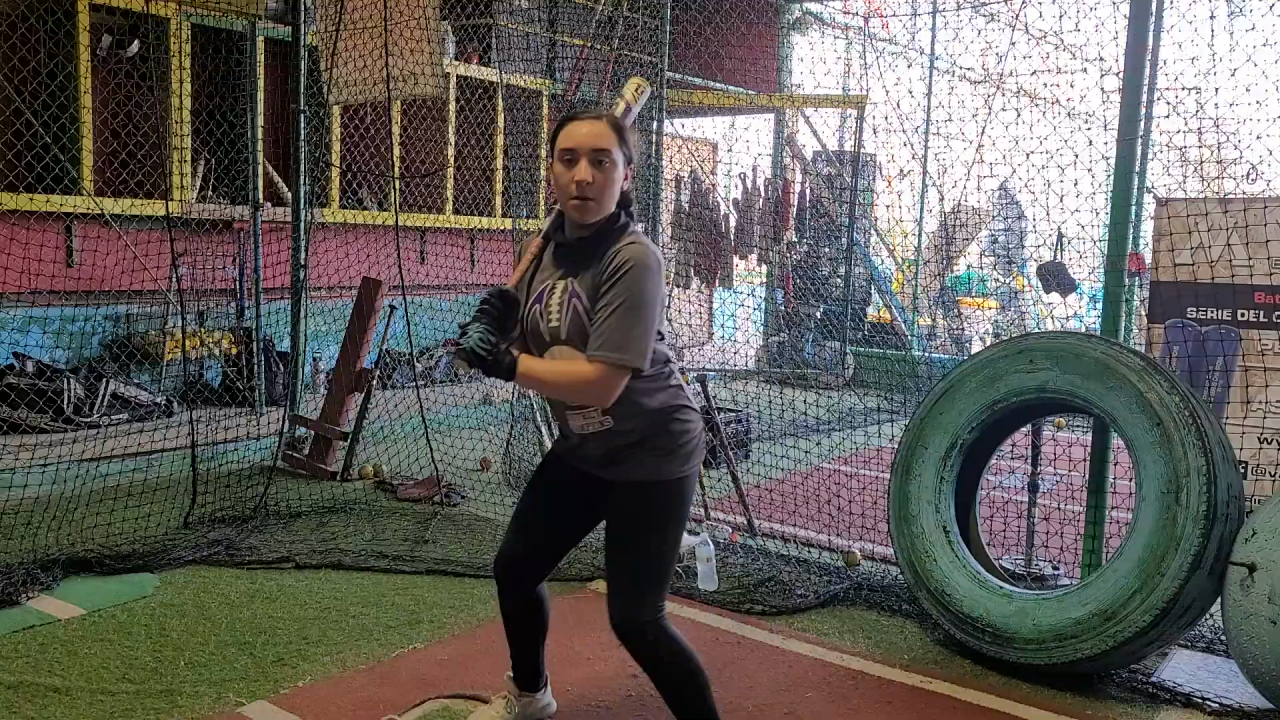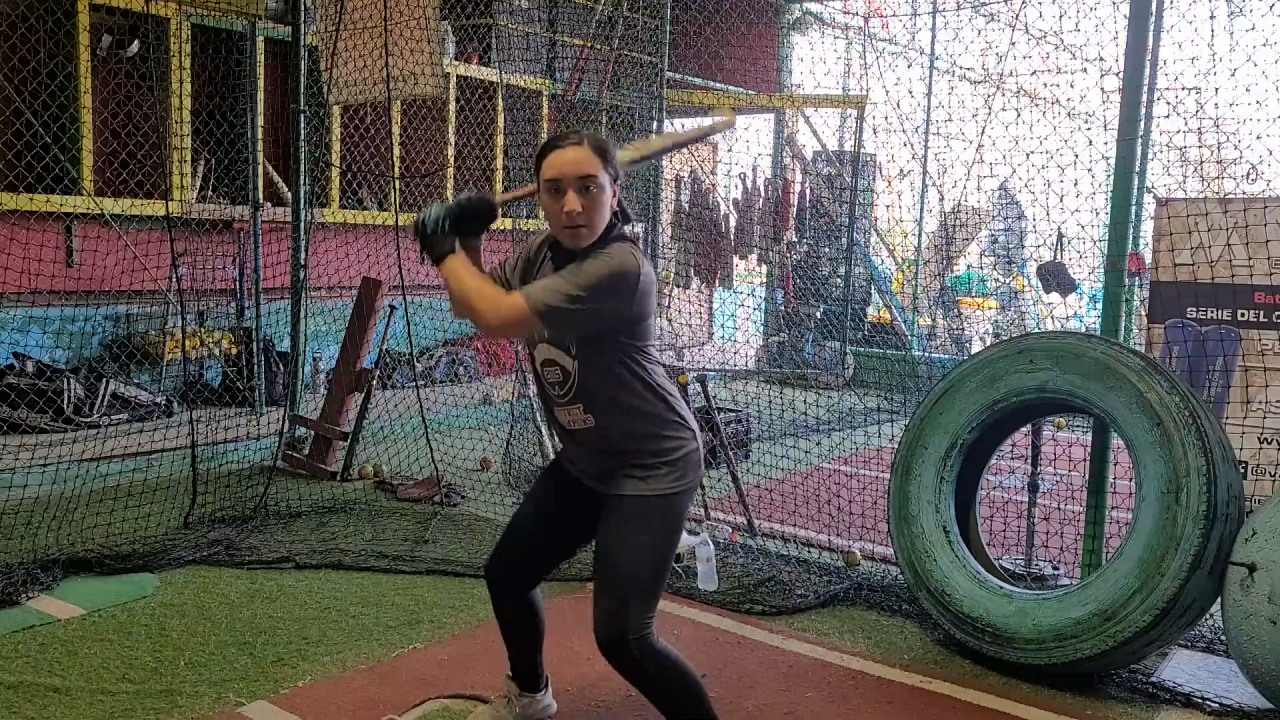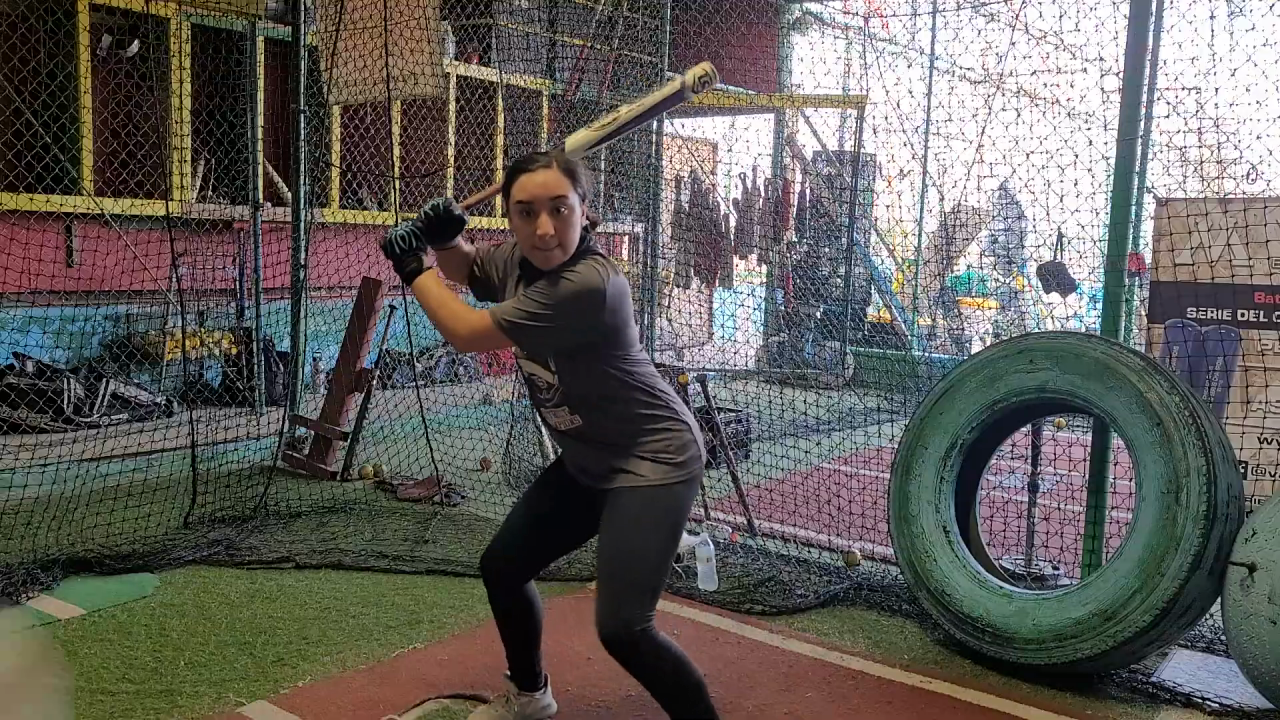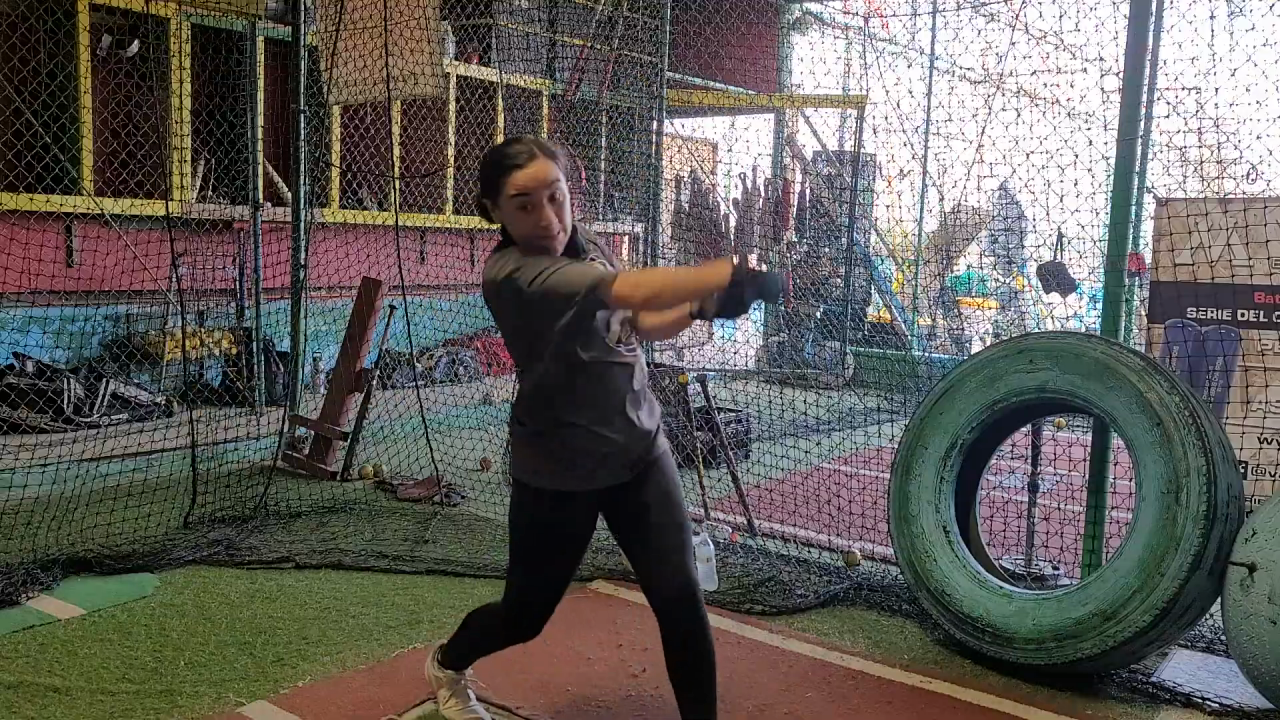
dt=0.5s
person 1, frame 1
left shoulder: (632, 261)
right shoulder: (548, 246)
left elbow: (601, 384)
right elbow: (537, 351)
left wrist: (505, 363)
right wrist: (501, 328)
left hip: (652, 454)
right hip: (579, 450)
left knee: (635, 619)
right knee: (515, 570)
person 1, frame 2
left shoulder: (620, 269)
right shoulder: (545, 252)
left elbow: (496, 316)
right elbow: (486, 298)
left wrist: (442, 245)
right wrist: (465, 236)
left hip: (651, 467)
right hip: (584, 460)
left knee: (622, 635)
right knee: (505, 574)
person 1, frame 3
left shoulder: (589, 285)
right shoulder: (526, 262)
left elbow: (467, 332)
right elbow: (474, 277)
left wrist: (413, 263)
right wrist: (443, 240)
left hip: (654, 461)
right hip: (586, 462)
left knee: (621, 628)
right knee: (501, 569)
person 1, frame 4
left shoulder: (585, 245)
right shoulder: (509, 275)
left elbow: (644, 324)
right elbow: (630, 291)
left wrist: (706, 303)
right wrist: (732, 274)
left hip: (638, 450)
right hip: (554, 474)
left knee: (679, 597)
right knee: (525, 613)
right ankle: (448, 664)
